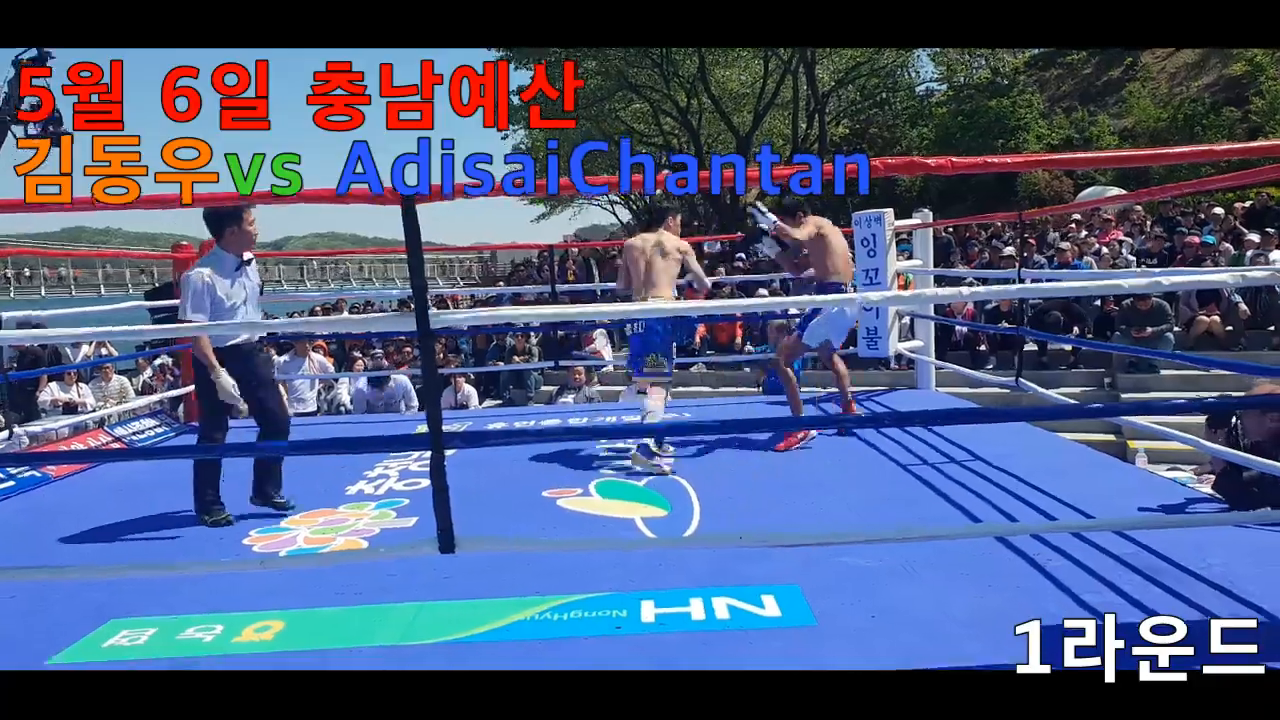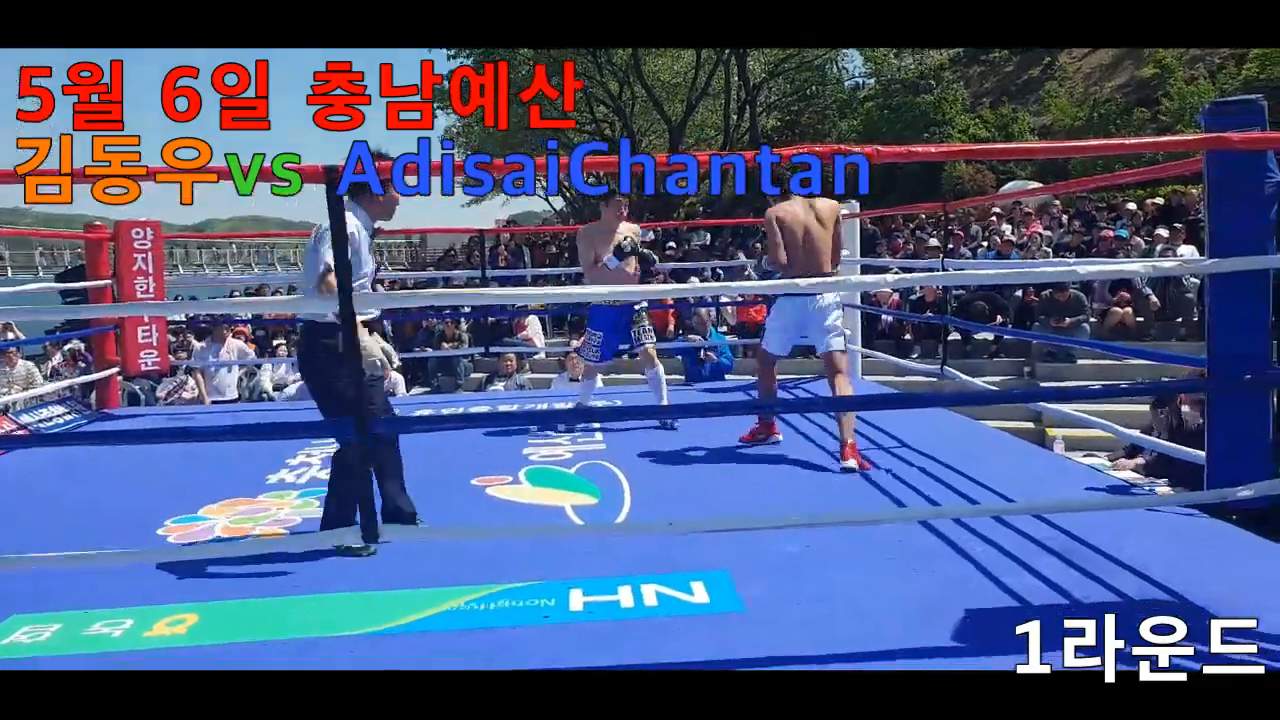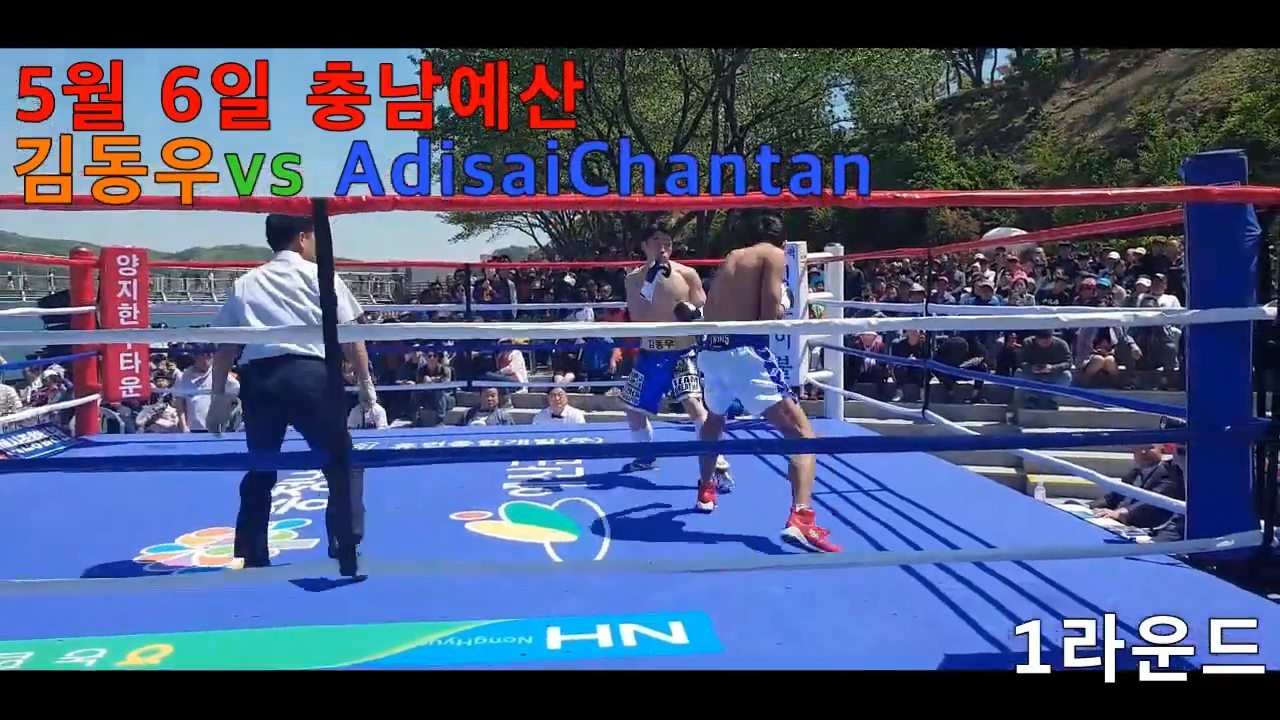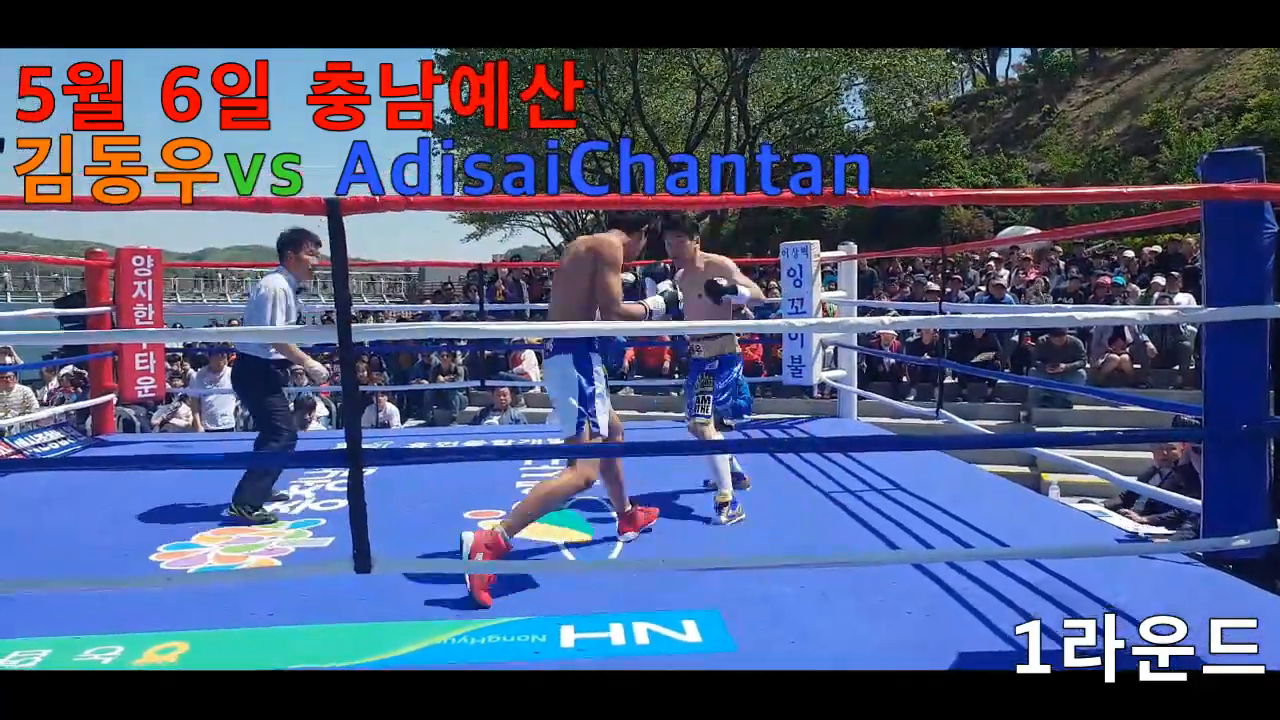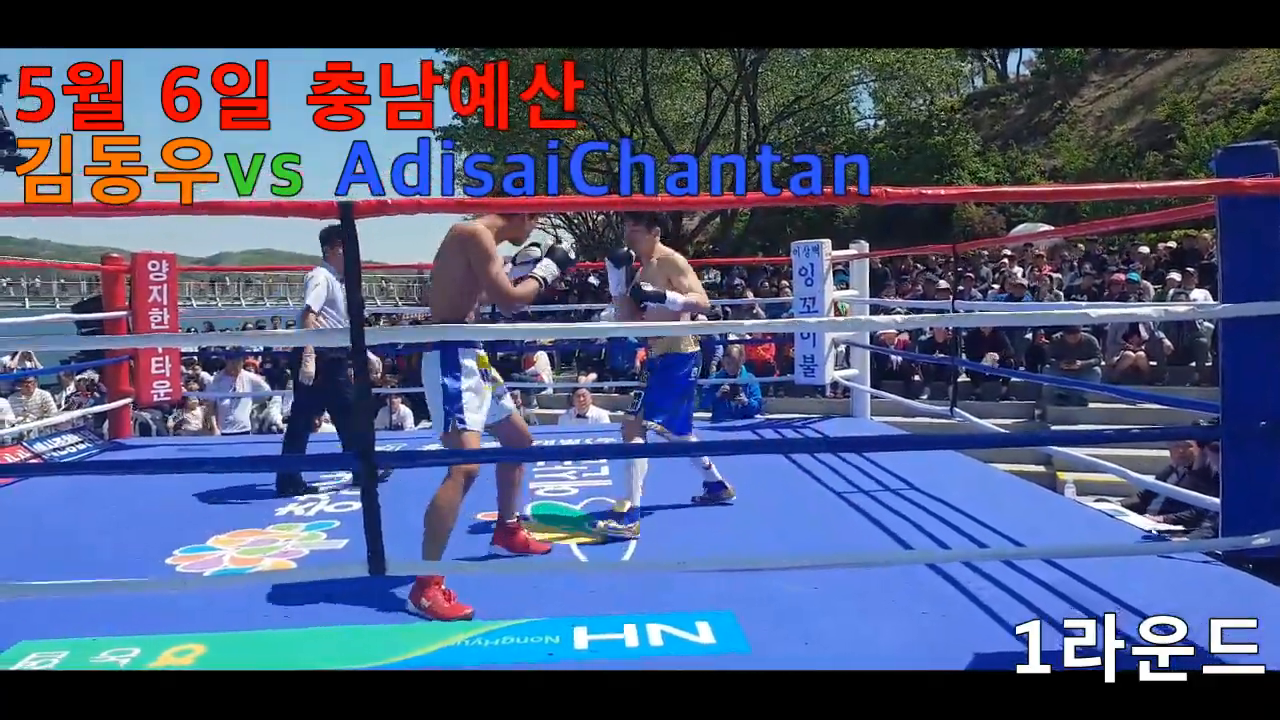
dt=1s
person 1, frame 1
left shoulder: (815, 222)
right shoulder: (825, 230)
left elbow: (796, 237)
right elbow: (797, 267)
left wrist: (768, 218)
right wrist: (771, 245)
right hip: (845, 302)
left knee: (782, 359)
right knee: (829, 355)
left ankle: (802, 429)
right ankle: (850, 409)
person 1, frame 2
left shoulder: (775, 213)
right shoulder: (830, 207)
left elbow: (777, 261)
left wrist: (764, 266)
left hip: (789, 298)
right hip: (825, 296)
left knee: (766, 363)
right knee: (838, 374)
left ankle: (767, 427)
right ankle: (848, 448)
person 1, frame 3
left shoulder: (728, 260)
right shoulder: (773, 255)
right elbow: (771, 315)
right wrist: (782, 304)
left hip: (710, 352)
right hip: (745, 351)
left knee: (715, 421)
right knee: (802, 432)
left ankle: (706, 490)
right ankle: (800, 518)
person 1, frame 4
left shoulder: (578, 246)
right shoulder: (608, 246)
right elbow: (613, 313)
left wrist: (621, 283)
right wrist: (653, 307)
left hip: (566, 355)
right hip: (576, 358)
left knee: (612, 435)
right knee: (584, 470)
left ankle: (628, 518)
right ankle: (488, 544)
person 1, frame 5
left shoulder: (475, 235)
right shoulder: (474, 234)
right elbow: (509, 302)
left wrist: (524, 266)
right wrist: (549, 269)
left hip: (469, 352)
right hip: (450, 355)
left knee: (519, 437)
right knee: (466, 465)
left ankle: (508, 531)
right ankle: (428, 584)
person 2, frame 1
left shoulder: (248, 262)
right shoulder: (203, 275)
right elbow: (196, 330)
right wrist: (218, 374)
left hip: (250, 353)
right hip: (215, 360)
left knee: (276, 420)
right knee: (214, 435)
left ankle: (265, 489)
right ankle: (208, 504)
person 2, frame 2
left shoulder: (358, 227)
right shoulder: (345, 225)
right elbow: (329, 282)
left wrist: (361, 339)
right wrist: (361, 336)
left hip: (343, 343)
right hip: (329, 342)
left knee: (380, 425)
right knee: (361, 434)
left ankle: (398, 513)
right ankle: (339, 526)
person 2, frame 3
left shoulder: (245, 283)
right shoulder: (319, 276)
left elbow: (225, 346)
left wrist: (218, 399)
right wrist: (366, 382)
left hip: (261, 379)
right hip: (310, 375)
left knee: (261, 470)
right knee: (342, 466)
left ankle: (252, 555)
right ankle: (345, 551)
person 2, frame 4
left shoulder: (285, 286)
right shoulder: (277, 287)
right elbow: (274, 337)
left wrist: (301, 363)
right wrist: (308, 363)
left hip: (263, 370)
right hip: (258, 372)
left knee: (272, 433)
right knee: (282, 437)
left ankle: (257, 490)
right ankle: (245, 501)
person 2, frame 5
left shoulder: (337, 280)
right shoulder: (321, 277)
left elbow: (338, 325)
right elbow: (308, 317)
left wrist: (366, 354)
right wrist: (308, 356)
left hip: (329, 357)
right hip: (322, 357)
left knee: (302, 420)
right knee: (349, 415)
left ankle: (289, 481)
person 3, frame 1
left shoulder: (630, 245)
right shoulder: (677, 244)
left elbow: (622, 289)
right elbow: (703, 285)
left hip: (637, 319)
right hip: (658, 316)
left knee: (654, 381)
right knee: (658, 383)
left ankle: (654, 440)
right ankle: (644, 447)
person 3, frame 2
left shoulder: (633, 231)
right shoulder: (587, 234)
right elbow: (588, 275)
left wrist: (647, 265)
right wrist: (612, 258)
left hip: (633, 303)
right hip: (603, 306)
left knee: (648, 354)
right knee: (593, 364)
left ankle: (663, 409)
right ankle: (582, 408)
person 3, frame 3
left shoulder: (687, 274)
right shoulder: (634, 278)
right elbow: (636, 316)
left wrist: (693, 314)
right wrist: (650, 281)
left hip: (682, 351)
right hip: (650, 352)
left knee: (692, 404)
right knee: (634, 410)
left ankle: (719, 466)
right ankle: (646, 457)
person 3, frame 4
left shoulder: (719, 265)
right shoulder: (678, 276)
left elbow: (759, 296)
left wrist: (731, 291)
left hip: (723, 355)
right hip: (698, 356)
left knee: (702, 424)
right knee: (700, 423)
left ankle: (730, 502)
right ankle: (734, 474)
person 3, frame 5
left shoulder: (672, 262)
right shoulder: (642, 269)
left elbow: (703, 304)
right elbow: (625, 317)
left wrist: (660, 297)
right wrist: (616, 272)
left hip: (676, 355)
right hip: (662, 355)
left knee: (634, 427)
right knee: (672, 431)
left ankle: (628, 514)
right ankle: (716, 485)
